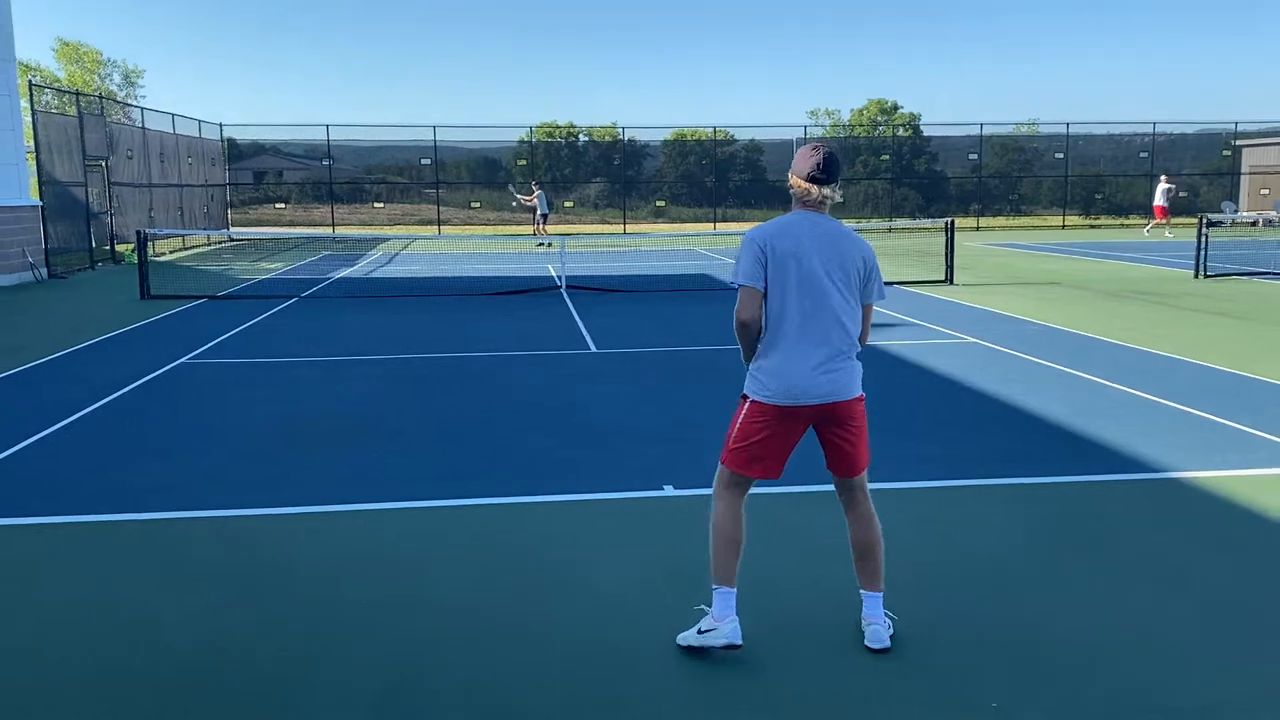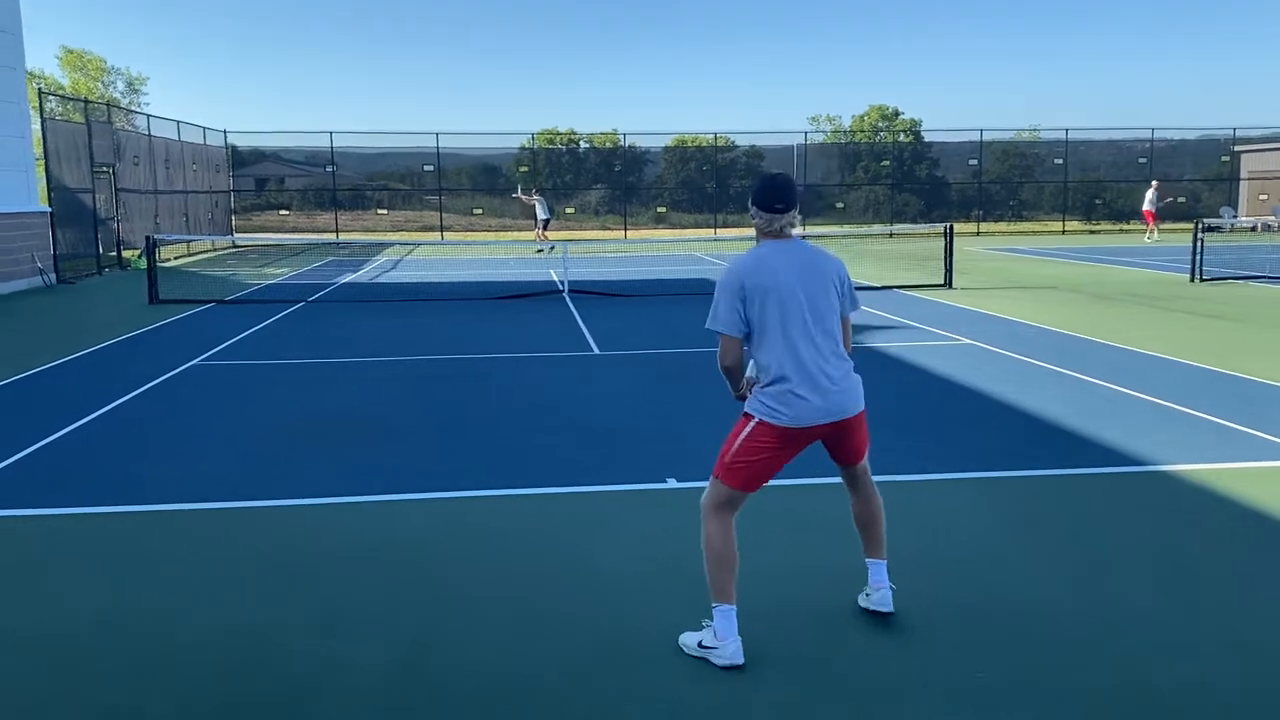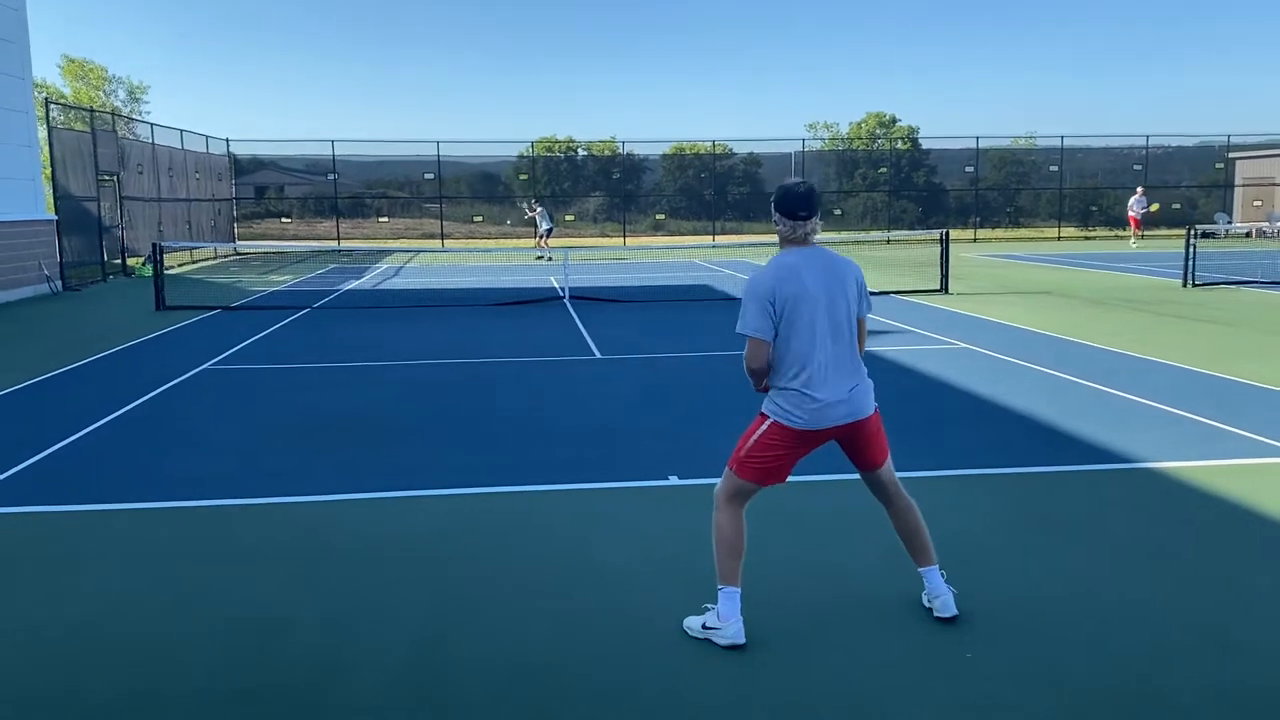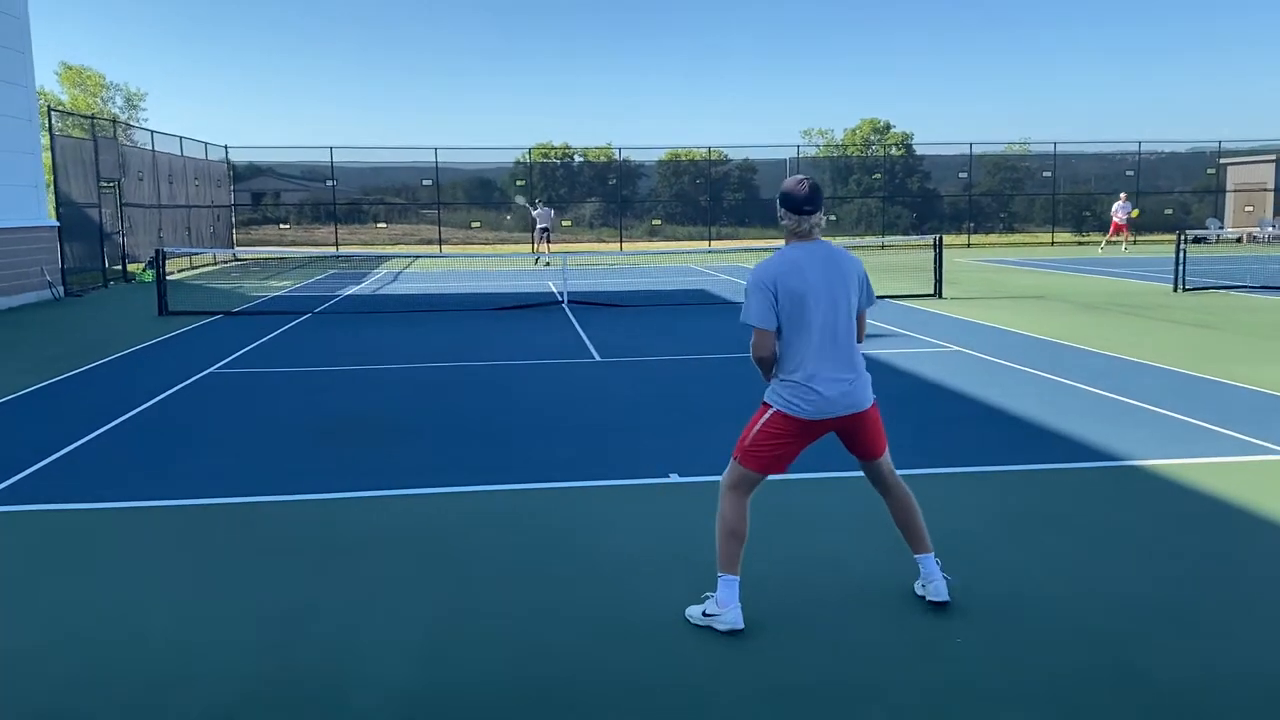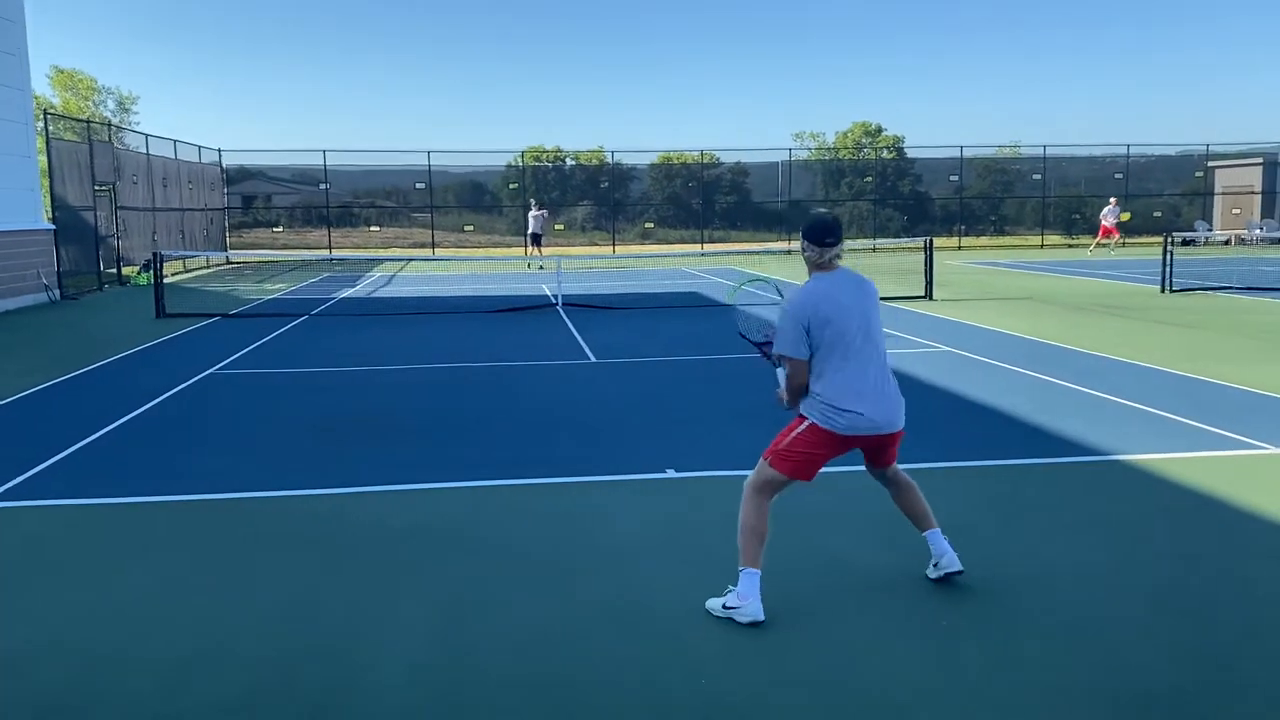
dt=0.3s
person 1, frame 1
left shoulder: (763, 238)
right shoulder: (859, 248)
left elbow: (747, 316)
right elbow: (863, 334)
left wrist: (752, 355)
left hip: (775, 389)
right hip: (842, 388)
left knee: (728, 491)
right knee: (857, 497)
left ankle: (723, 618)
right ankle: (877, 620)
person 1, frame 2
left shoulder: (739, 272)
right shoulder: (831, 264)
left elbow: (730, 359)
right elbow: (844, 342)
left wrist: (740, 387)
left hip: (780, 409)
right hip: (845, 401)
left knee: (715, 507)
right knee: (860, 479)
left ankle: (724, 635)
right ankle: (878, 587)
person 1, frame 3
left shoulder: (764, 281)
right shoulder: (849, 270)
left elbow: (756, 363)
right elbow: (859, 343)
left wrist: (764, 385)
left hip: (795, 413)
right hip: (857, 405)
left knee: (727, 498)
right knee: (890, 489)
left ankle: (727, 616)
right ankle: (938, 591)
person 1, frame 4
left shoulder: (766, 273)
right shoulder: (851, 264)
left elbow: (762, 351)
left wrist: (774, 377)
left hip: (795, 403)
right hip: (856, 398)
left knee: (733, 488)
right knee: (888, 480)
left ankle: (726, 603)
right ankle: (932, 578)
person 1, frame 5
left shoulder: (797, 305)
right shoulder: (865, 288)
left elbow: (798, 381)
left wrist: (789, 399)
left hip: (834, 419)
right hip: (888, 417)
left knee: (757, 490)
right knee: (891, 475)
left ankle: (746, 593)
right ankle: (944, 555)
